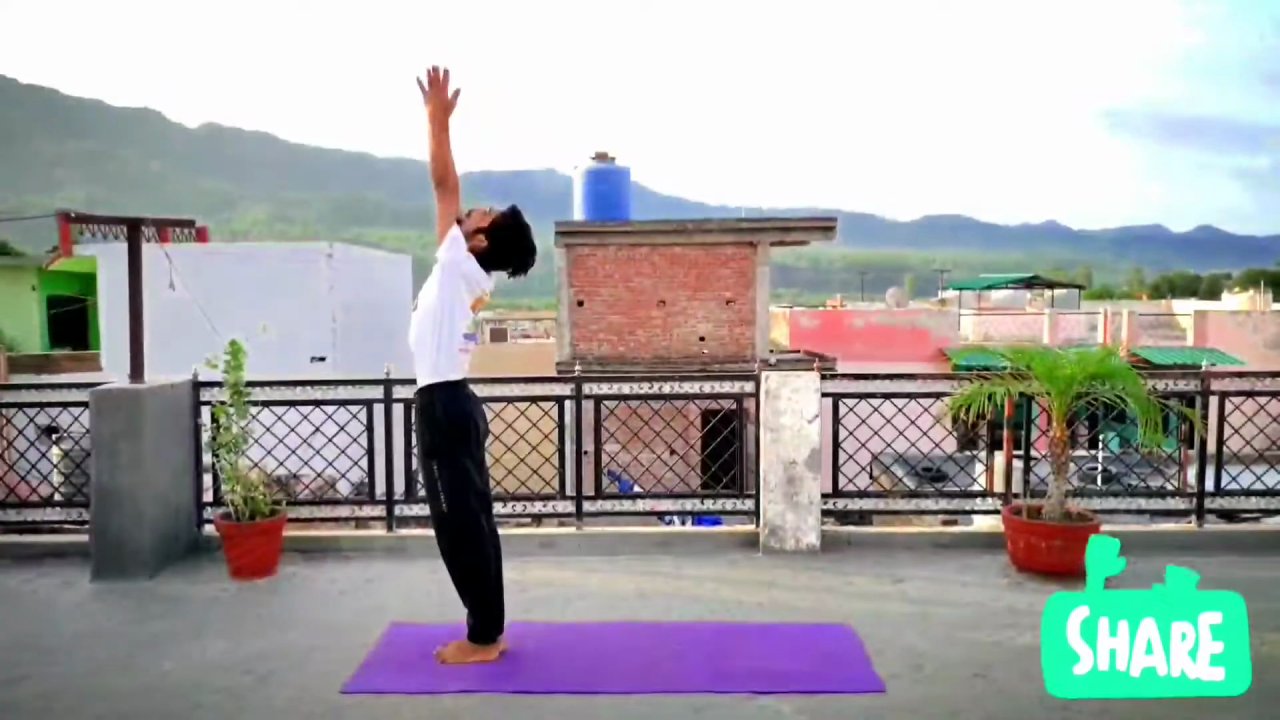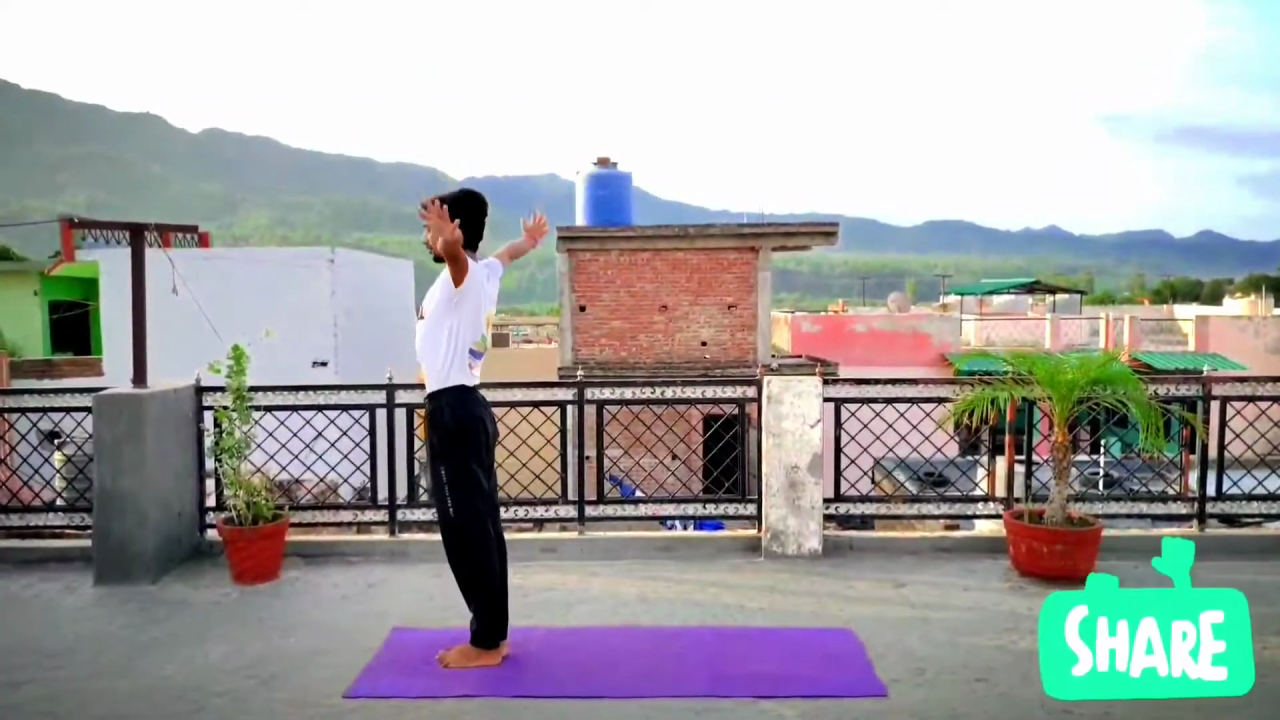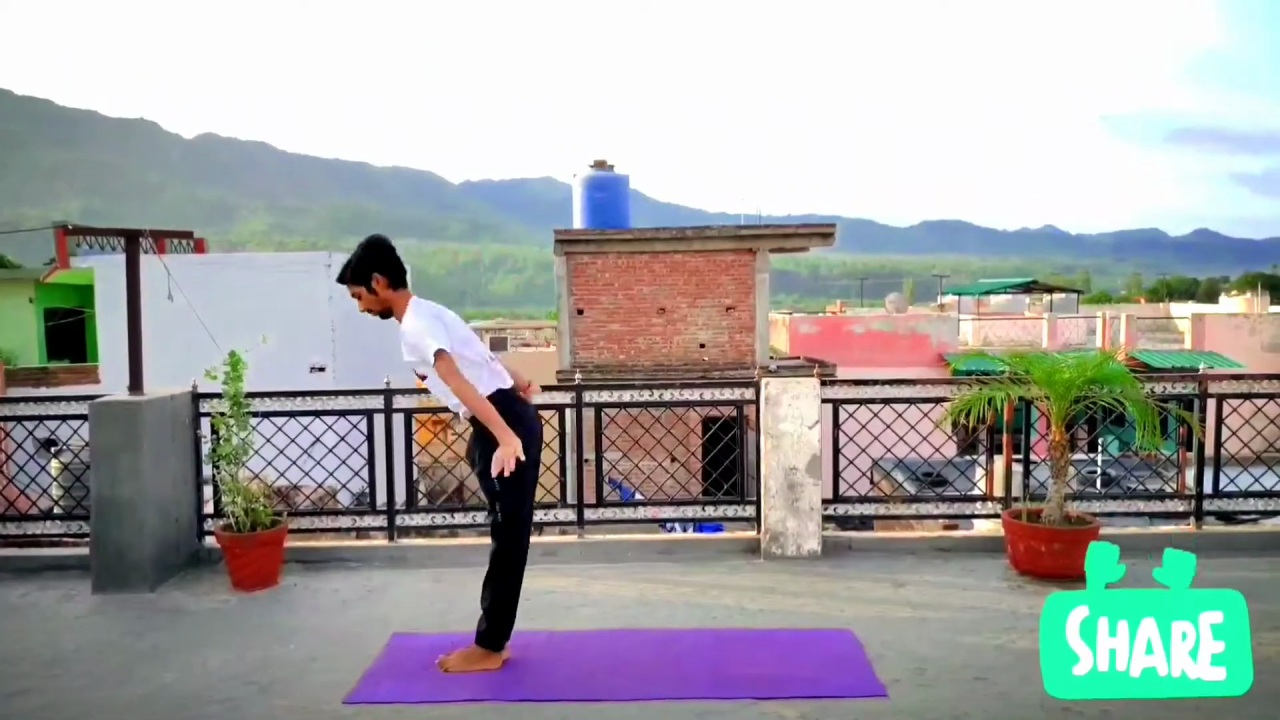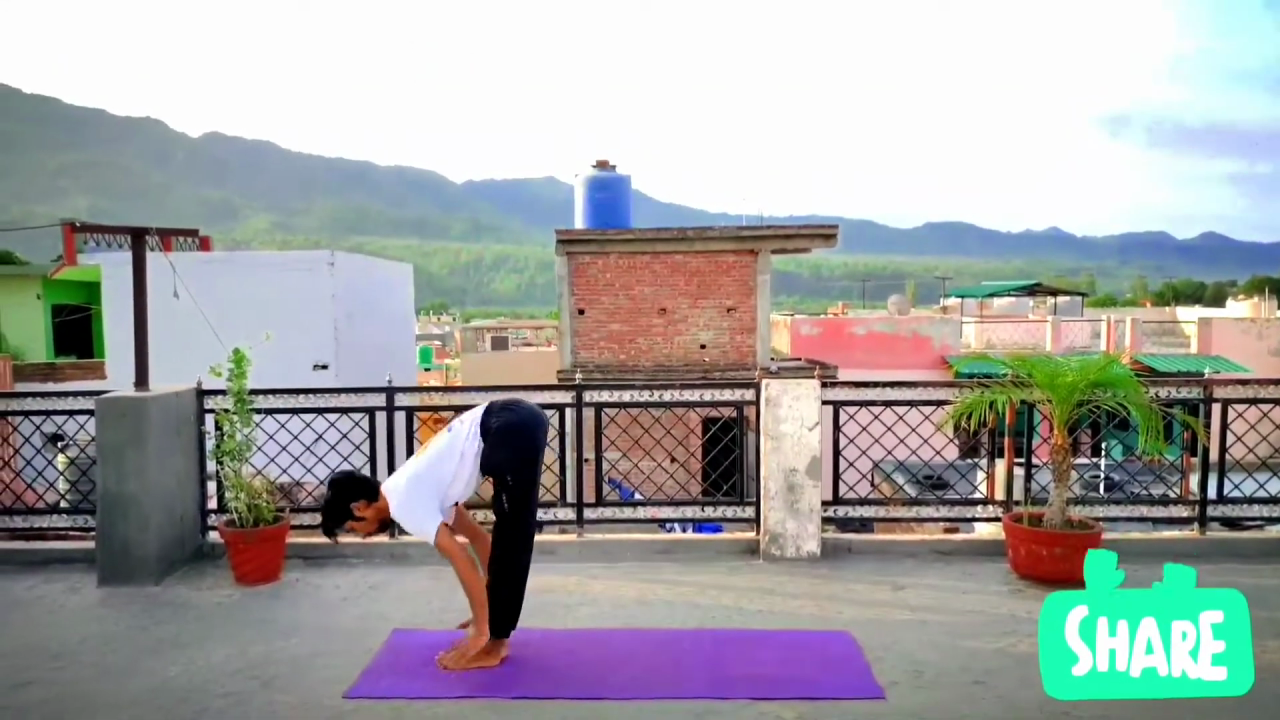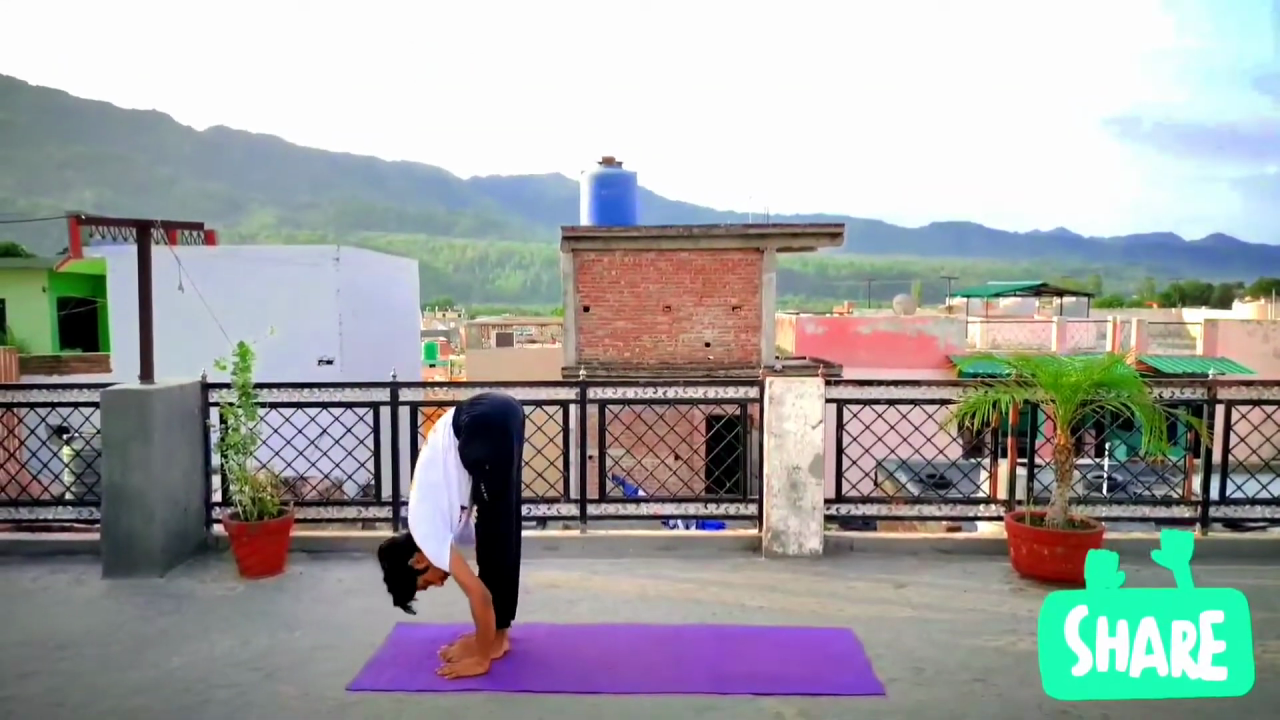
dt=0.5s
person 1, frame 1
left shoulder: (459, 267)
right shoulder: (472, 274)
left elbow: (444, 185)
right elbow: (450, 191)
left wrist: (437, 117)
right wrist: (440, 118)
left hip: (441, 408)
right hip: (457, 405)
left knee: (460, 526)
right knee: (472, 522)
left ankle: (482, 639)
right ankle: (487, 629)
person 1, frame 2
left shoulder: (460, 277)
right shoulder: (484, 273)
left elbow: (460, 260)
right elbow: (508, 252)
left wrist: (450, 242)
right wrist: (530, 238)
left hip: (451, 413)
right hip: (469, 410)
left knee: (466, 532)
right knee: (480, 528)
left ankle: (485, 645)
right ankle: (492, 634)
person 1, frame 3
left shoulder: (416, 325)
right shoulder: (427, 314)
left elbow: (460, 383)
left wrist: (505, 435)
right wrist: (516, 381)
left hip: (507, 423)
right hip: (508, 419)
left knee: (509, 535)
right knee: (507, 532)
left ankle: (489, 647)
right ankle: (493, 638)
person 1, frame 4
left shoulder: (403, 503)
right shoulder: (406, 490)
left elbow: (463, 561)
right elbow: (478, 536)
left wrist: (481, 628)
left hip: (512, 430)
right hip: (515, 423)
left knee: (510, 536)
right knee: (509, 536)
left ankle: (492, 644)
right ankle: (496, 637)
person 1, frame 5
left shoulder: (427, 534)
right shoulder: (436, 522)
left elbow: (480, 594)
left wrist: (482, 658)
left hip: (485, 424)
right hip: (493, 415)
left knee: (494, 533)
right knee: (501, 531)
left ankle: (494, 639)
right ankle: (496, 631)
